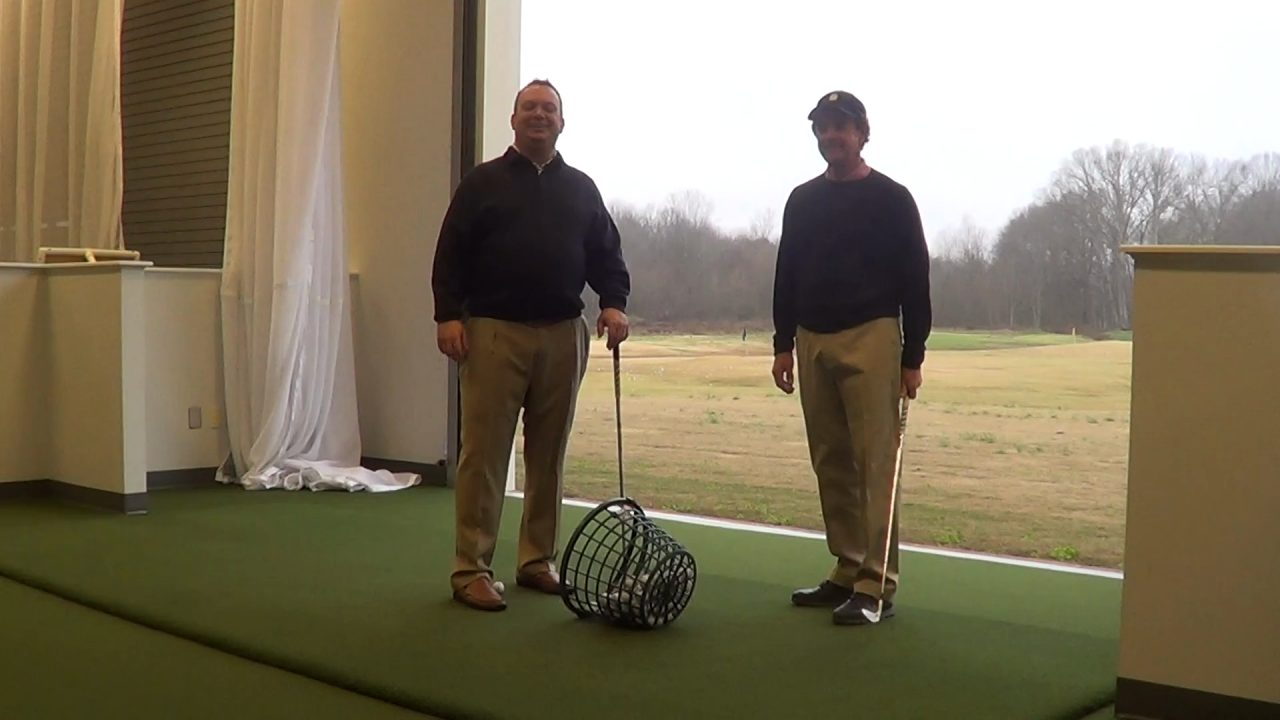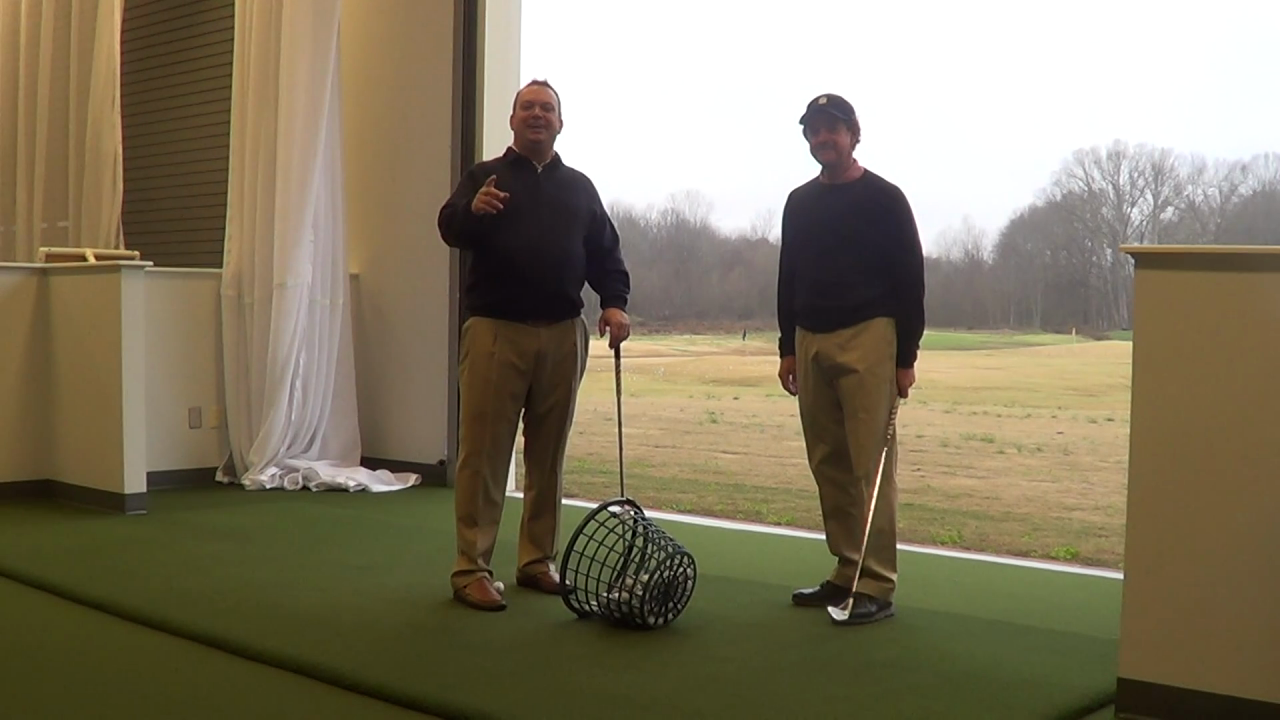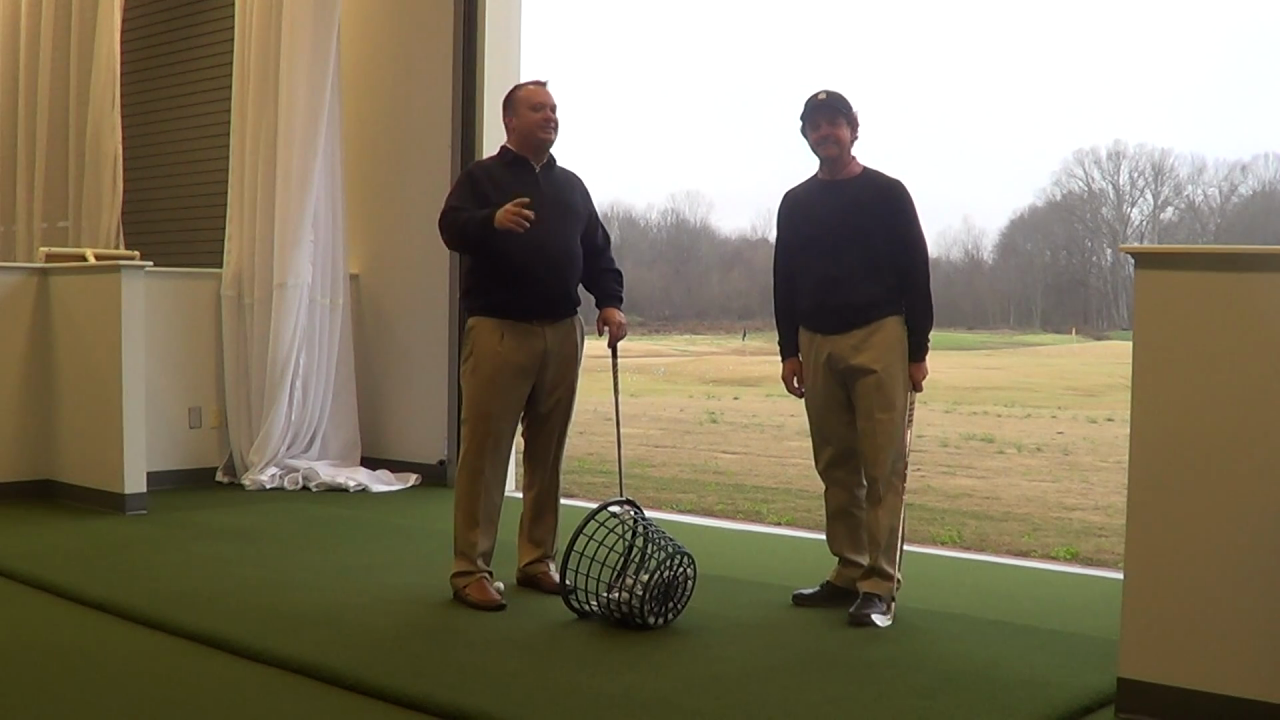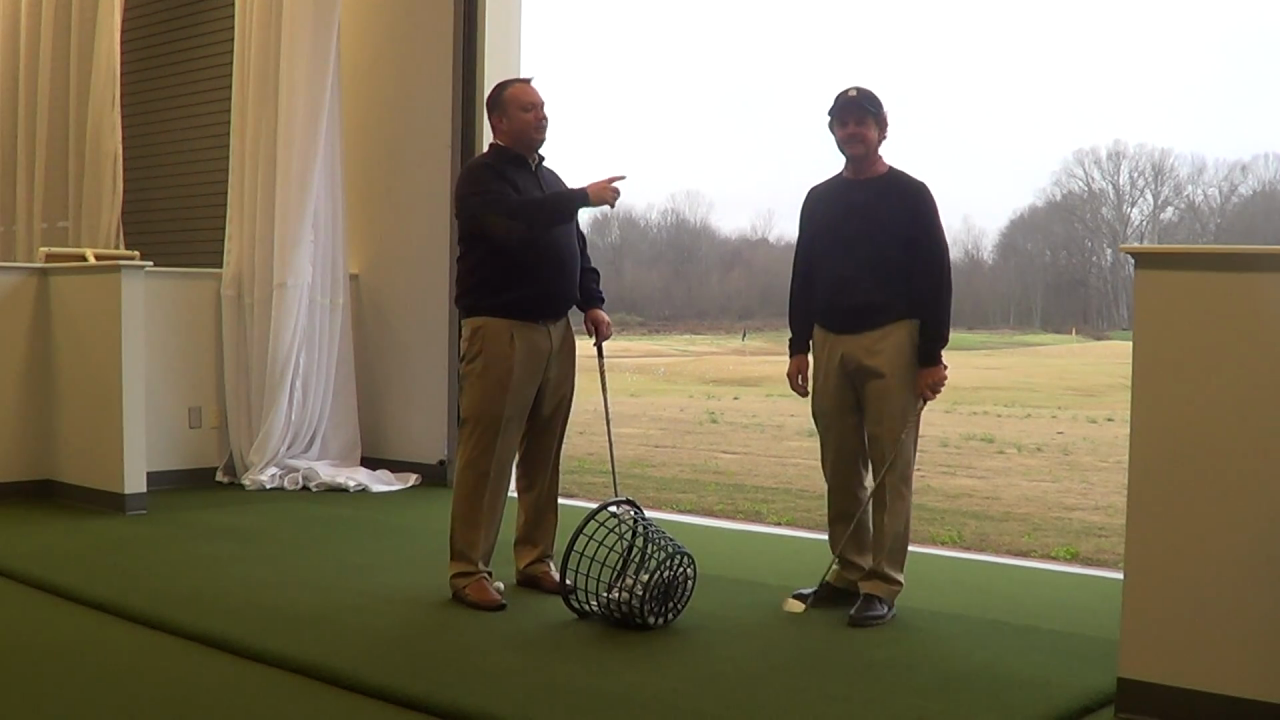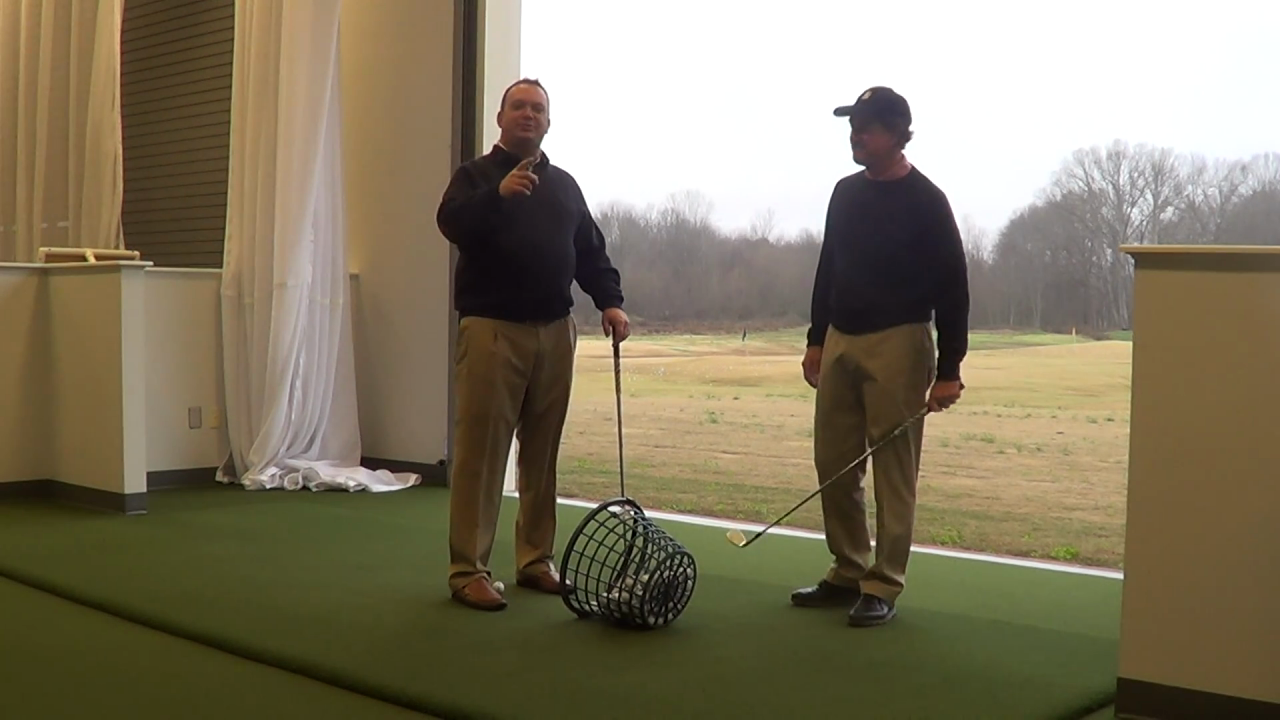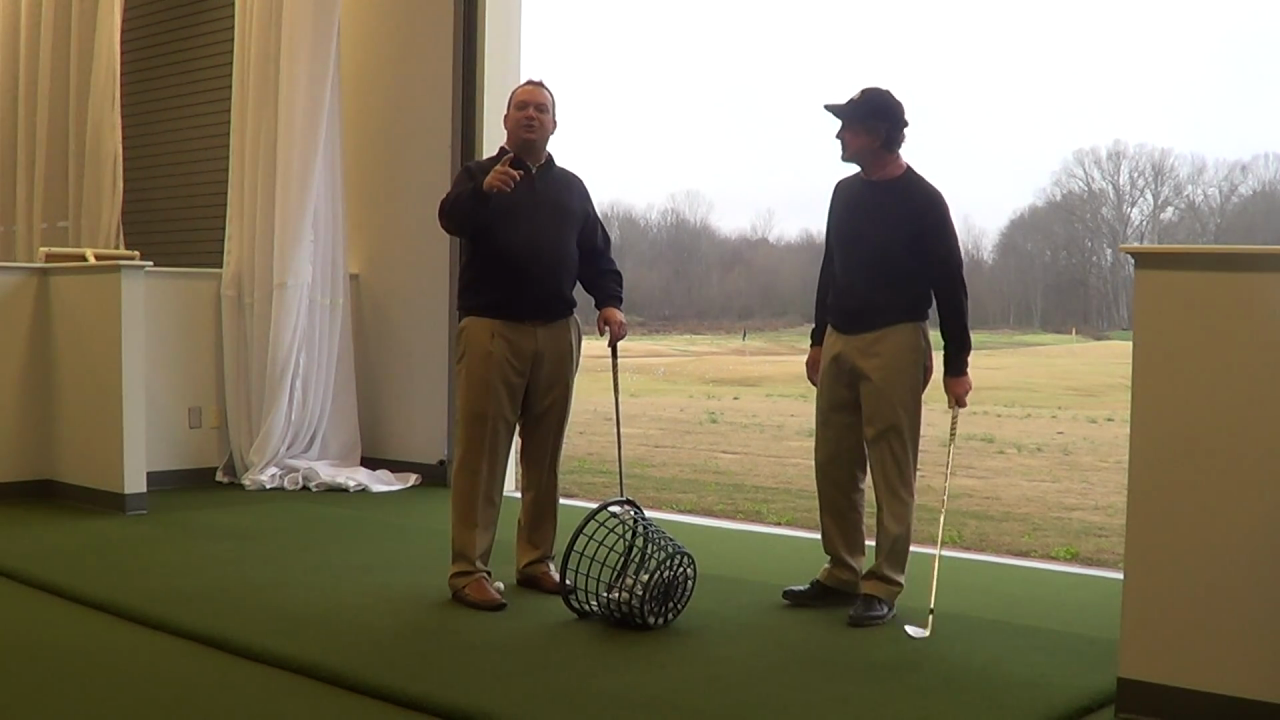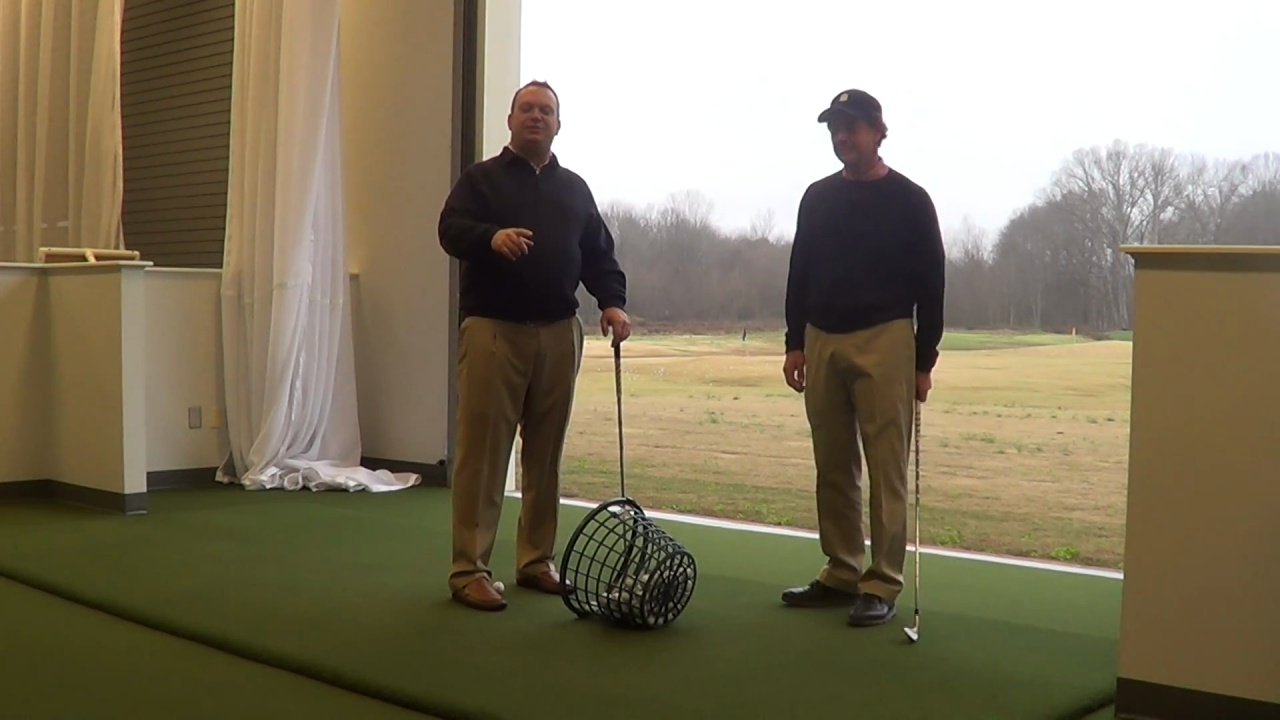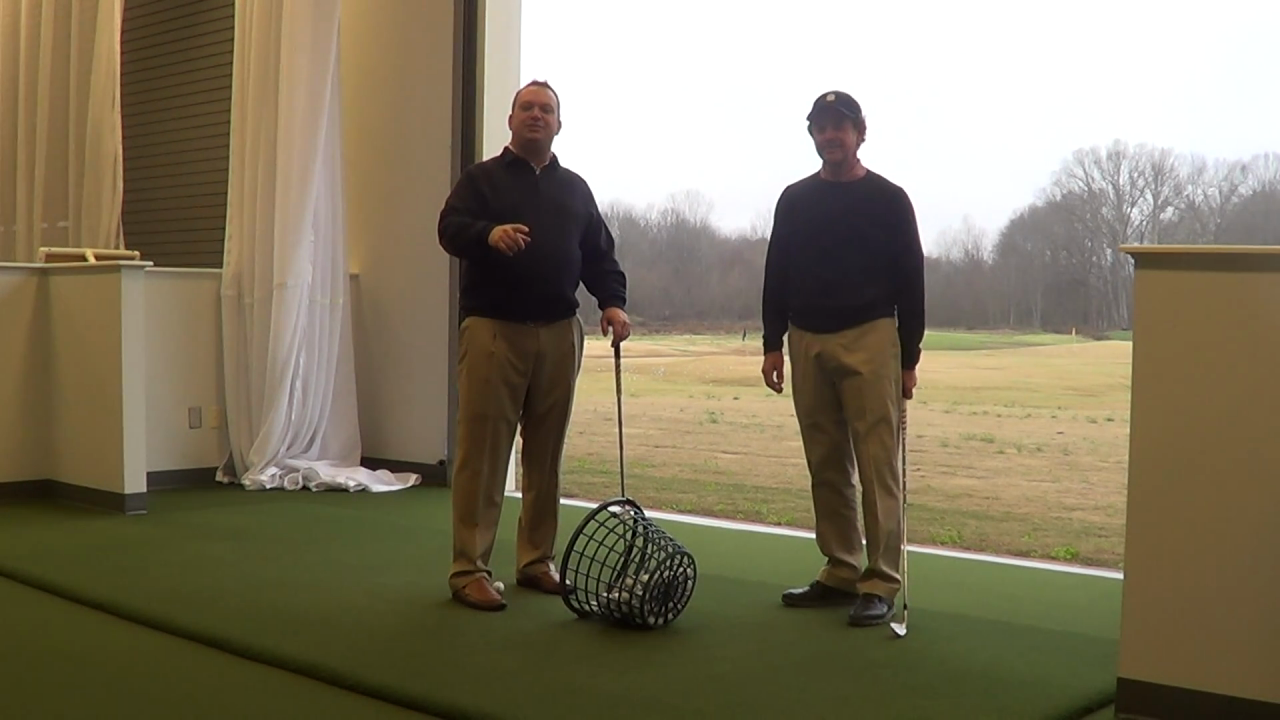
dt=0.5s
person 1, frame 1
left shoulder: (891, 198)
right shoulder: (802, 200)
left elbow: (915, 281)
right elbow: (787, 276)
left wrist: (913, 356)
right wrist: (784, 342)
left hip: (870, 340)
right hip: (814, 342)
left knee: (874, 464)
right knee: (831, 465)
left ankle: (877, 583)
right ankle: (847, 572)
person 1, frame 2
left shoulder: (884, 199)
right shoulder: (799, 202)
left elbow: (909, 281)
left wrist: (907, 356)
right wrist: (788, 346)
left hip: (866, 339)
right hip: (812, 342)
left knee: (871, 463)
right knee: (829, 465)
left ankle: (876, 584)
right ankle: (847, 570)
person 1, frame 3
left shoulder: (887, 194)
right shoulder: (796, 202)
left elbow: (915, 274)
right elbow: (785, 281)
left wrist: (917, 349)
right wrist: (790, 349)
left hip: (878, 339)
right hip: (819, 344)
left knee: (882, 465)
right knee: (835, 465)
left ankle: (879, 581)
right ankle: (848, 572)
person 1, frame 4
left shoulder: (910, 195)
right shoulder: (819, 199)
left elbow: (935, 279)
right elbow: (804, 277)
left wrist: (932, 355)
right wrist: (799, 346)
left hip: (892, 342)
right hip: (831, 344)
left knee: (890, 467)
right knee: (840, 467)
left ankle: (882, 584)
right ankle: (849, 571)
person 1, frame 5
left shoulder: (926, 202)
right shoulder: (845, 192)
left elbow: (951, 288)
left wrist: (948, 368)
right wrist: (816, 337)
left hip: (897, 344)
right hip: (841, 343)
left knee: (893, 468)
right knee: (833, 463)
left ankle: (883, 585)
right ankle: (847, 572)
person 1, frame 6
left shoulder: (922, 201)
right shoulder: (845, 192)
left elbow: (949, 284)
left wrist: (956, 365)
right wrist: (819, 336)
left hip: (894, 344)
right hip: (840, 343)
left knee: (891, 468)
right knee: (833, 464)
left ankle: (882, 584)
right ankle: (842, 572)
person 1, frame 7
left shoulder: (909, 200)
right shoulder: (817, 197)
left elbow: (930, 285)
right elbow: (800, 274)
left wrist: (924, 360)
right wrist: (795, 342)
left hip: (884, 342)
right hip: (823, 342)
left knee: (886, 467)
right knee: (833, 466)
left ankle: (882, 583)
right ankle: (842, 572)
person 1, frame 8
left shoulder: (888, 199)
right shoulder: (795, 199)
left elbow: (910, 282)
right elbow: (777, 276)
left wrist: (909, 358)
right wrist: (773, 343)
left hip: (869, 341)
right hip: (809, 343)
left knee: (877, 463)
right knee: (826, 465)
left ankle: (880, 581)
right ankle: (841, 571)
person 2, frame 1
left shoulder: (581, 186)
right shoulder: (484, 180)
left elbow: (607, 251)
right elbow: (451, 248)
left wrist: (613, 302)
right wrist: (449, 313)
left hip: (563, 335)
right hip: (494, 333)
left knee: (549, 455)
right knee: (484, 453)
left ankle: (538, 560)
right ankle: (471, 569)
person 2, frame 2
left shoulder: (579, 186)
right shoulder: (483, 176)
left elbow: (606, 250)
right elbow: (450, 227)
left wrist: (614, 302)
right wrist: (474, 210)
left hip: (563, 334)
right hip: (495, 332)
left knee: (548, 455)
right knee: (483, 452)
left ankle: (538, 560)
right ankle: (471, 568)
person 2, frame 3
left shoulder: (570, 184)
right shoulder: (481, 177)
left elbow: (597, 249)
right elbow: (454, 231)
left wrist: (610, 301)
right wrist: (494, 221)
left hip: (562, 332)
right hip: (497, 331)
left knee: (547, 453)
right knee: (484, 450)
left ankle: (537, 559)
right ankle: (470, 569)
person 2, frame 4
left shoulder: (551, 180)
right shoulder: (481, 175)
left elbow: (576, 249)
right elbow: (514, 223)
left wrist: (592, 302)
right wrist: (584, 197)
left hip: (556, 330)
right hip: (498, 330)
left knee: (543, 452)
right knee: (486, 452)
left ankle: (535, 559)
right ankle: (468, 569)
person 2, frame 5
left shoulder: (563, 184)
right shoulder: (476, 175)
left elbow: (590, 250)
right elbow: (452, 222)
left wrist: (610, 301)
right wrist: (497, 194)
left hip: (554, 332)
right hip: (491, 330)
left knee: (542, 452)
right knee: (481, 452)
left ankle: (536, 559)
right ankle: (468, 570)
person 2, frame 6
left shoulder: (571, 186)
right shoulder: (477, 175)
left elbow: (596, 252)
right elbow: (451, 218)
left wrist: (609, 301)
right wrist: (485, 189)
left hip: (557, 332)
right hip: (491, 330)
left knee: (545, 452)
right knee: (481, 452)
left ankle: (536, 559)
right ankle: (468, 569)
person 2, frame 7
left shoulder: (574, 188)
right shoulder: (481, 177)
left elbow: (599, 252)
right elbow: (451, 231)
left wrist: (612, 301)
right wrist: (491, 236)
left hip: (559, 333)
right hip: (492, 330)
left knee: (546, 453)
right knee: (482, 451)
left ankle: (537, 560)
right ankle: (469, 569)
person 2, frame 8
left shoulder: (575, 188)
right shoulder: (481, 178)
left elbow: (600, 253)
right elbow: (450, 230)
left wrist: (613, 301)
right wrist: (488, 233)
left hip: (559, 333)
right hip: (492, 330)
left knee: (546, 454)
right knee: (482, 452)
left ankle: (537, 559)
right ankle: (469, 569)
